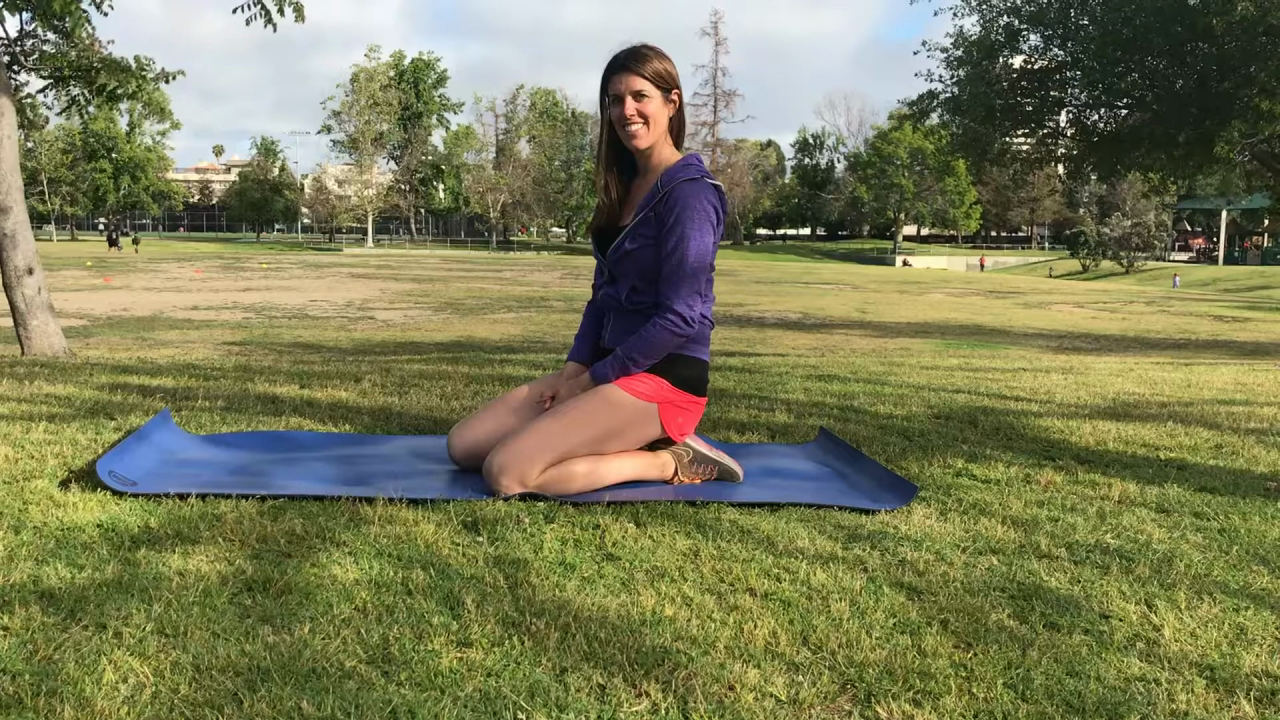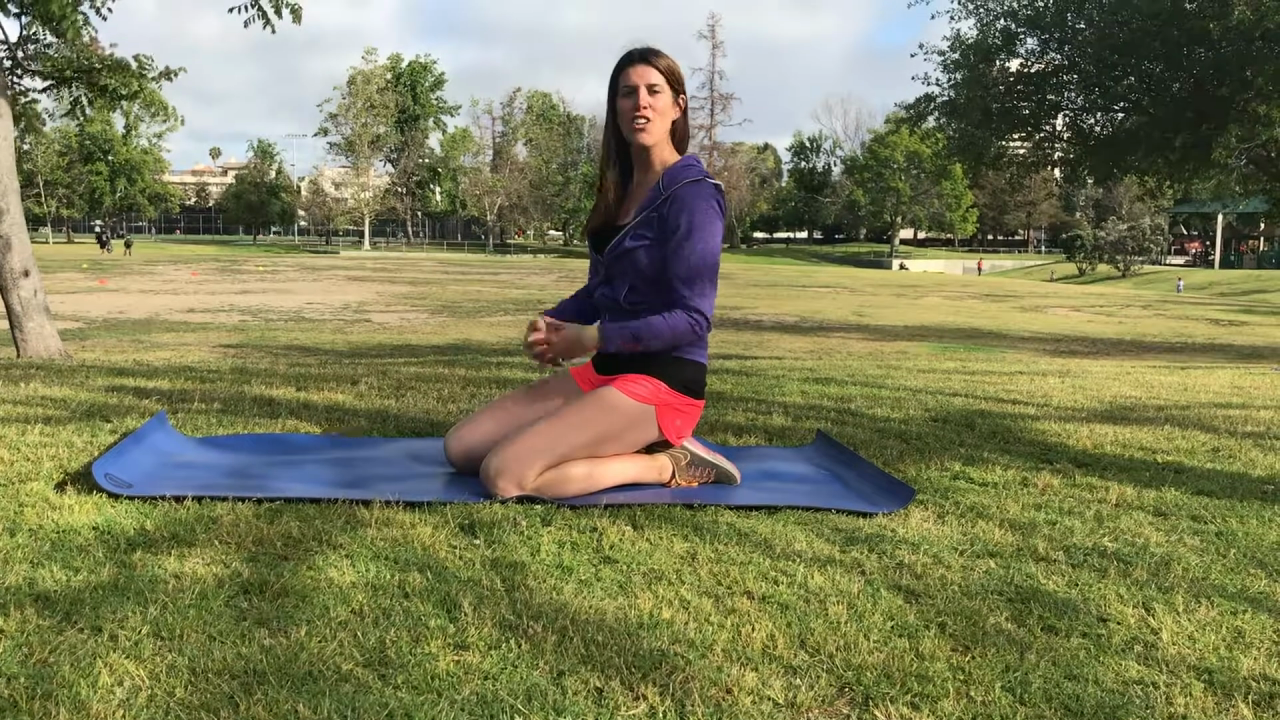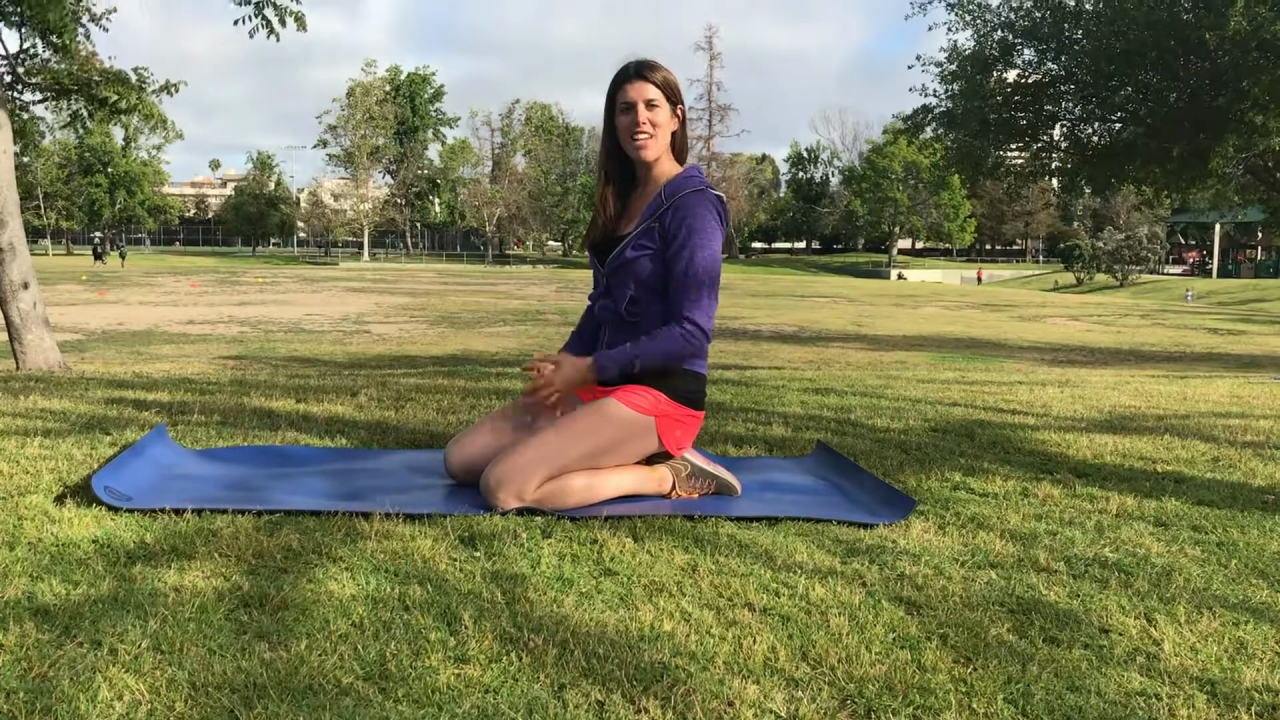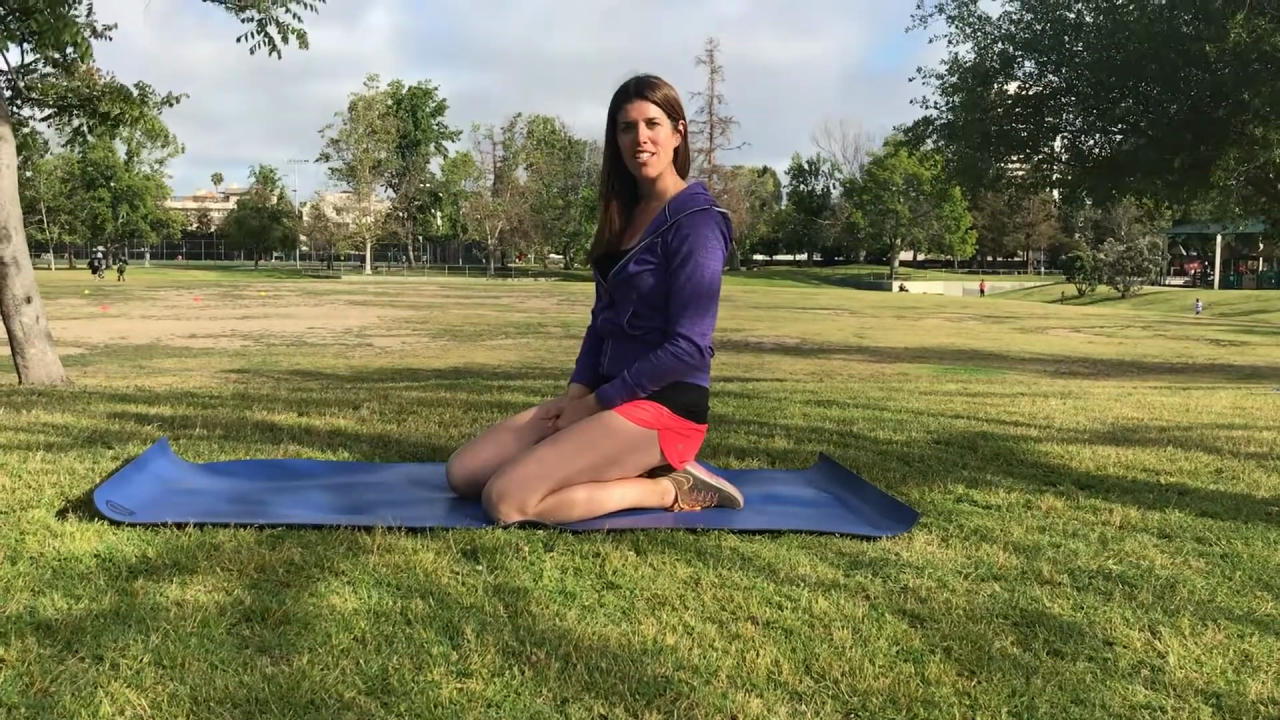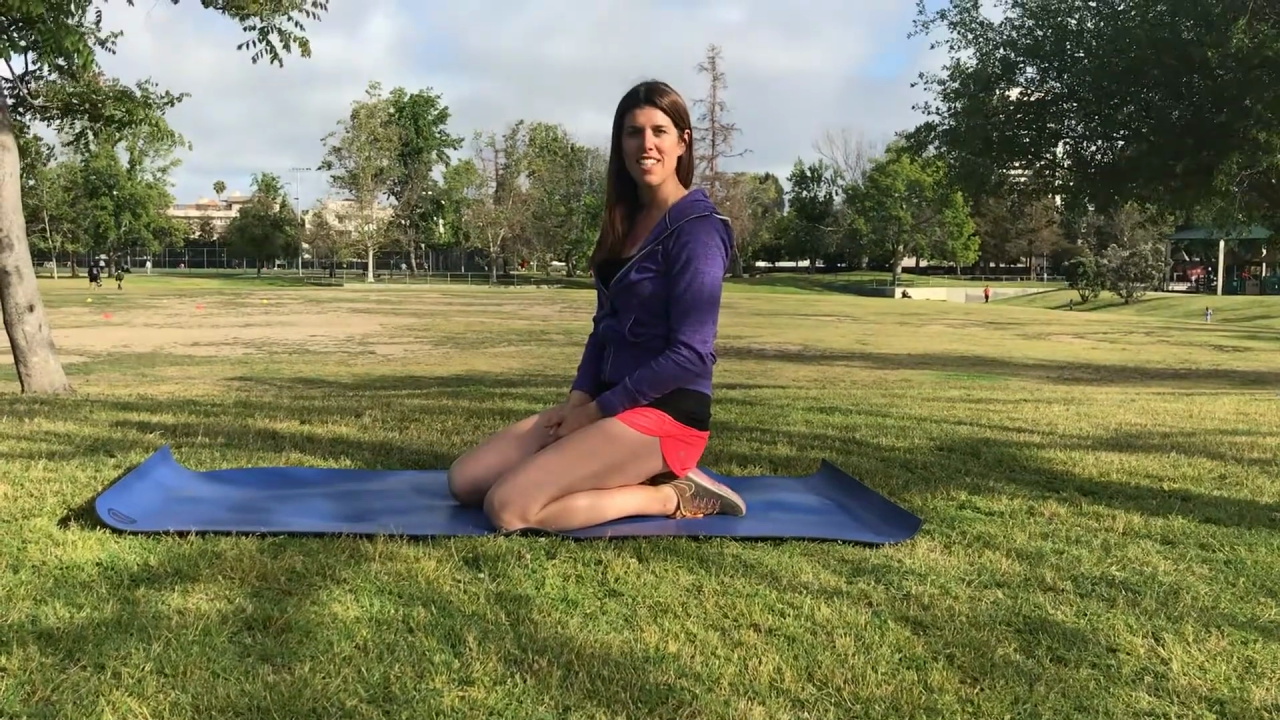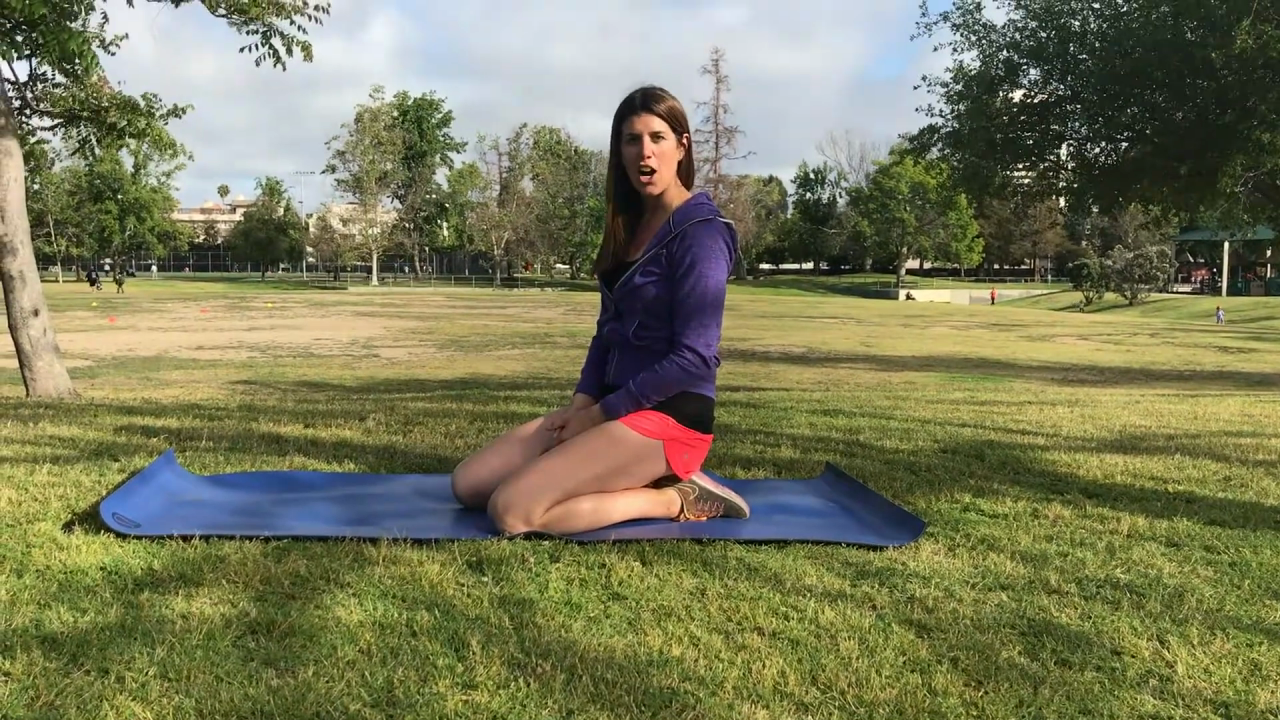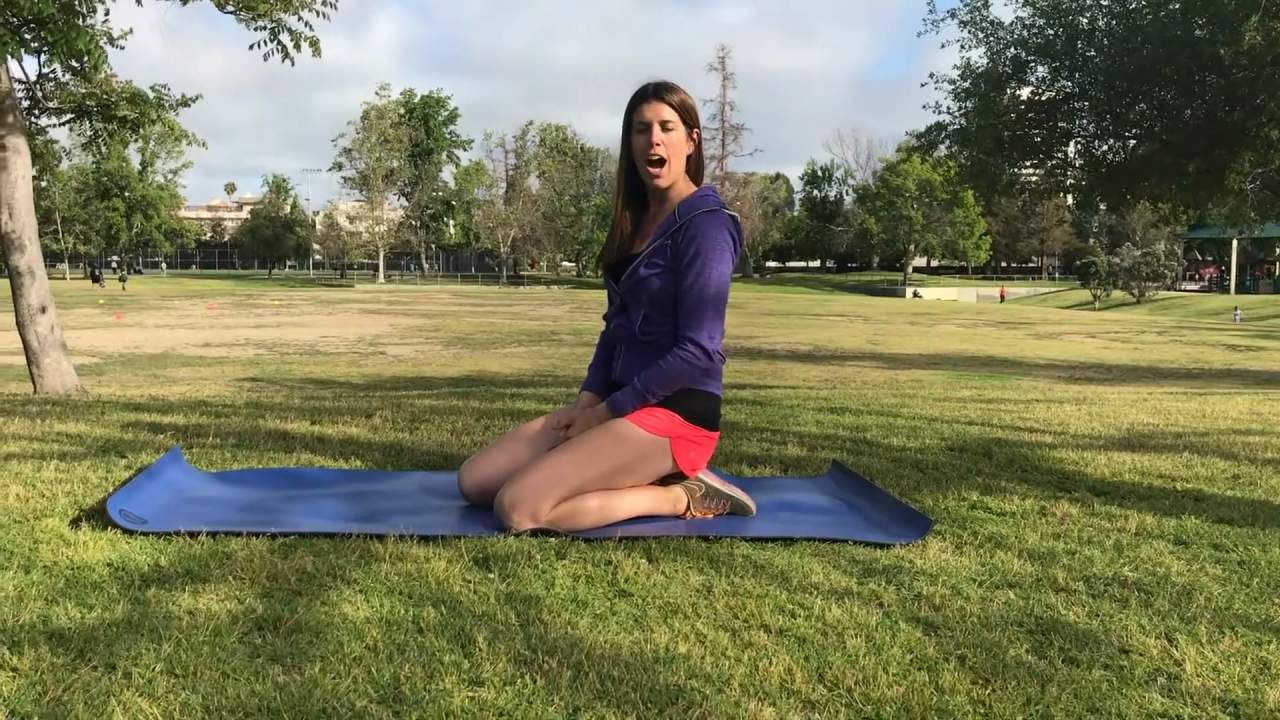
dt=0.5s
person 1, frame 1
left shoulder: (688, 193)
right shoulder: (623, 187)
left elbow: (680, 318)
left wrist: (592, 381)
right wrist: (574, 368)
left hip: (666, 378)
right hip: (610, 367)
left knee: (506, 472)
right knee: (463, 444)
left ankle: (670, 462)
right ankle: (642, 442)
person 1, frame 2
left shoulder: (691, 193)
right shoulder: (620, 187)
left elbow: (693, 317)
left wrist: (594, 339)
right wrist: (555, 325)
left hip: (662, 381)
right hip: (608, 368)
left knee: (503, 474)
right knee: (461, 446)
left ankle: (666, 465)
right ankle: (637, 445)
person 1, frame 3
left shoulder: (693, 205)
right shoulder: (620, 199)
left elbow: (693, 329)
left wrist: (589, 368)
right wrist: (565, 359)
left hip: (662, 392)
right hip: (607, 382)
left knee: (504, 486)
right knee: (461, 458)
left ankle: (667, 476)
right ankle: (641, 456)
person 1, frame 4
left shoulder: (696, 222)
right shoulder: (623, 214)
left elbow: (688, 346)
left wrist: (595, 402)
right wrist: (576, 391)
left hip: (664, 406)
right hip: (609, 393)
left knee: (506, 499)
right knee: (462, 472)
left ankle: (669, 488)
right ankle: (641, 469)
person 1, frame 5
left shoulder: (697, 229)
right shoulder: (625, 220)
left elbow: (690, 354)
left wrist: (597, 410)
right wrist: (577, 399)
left hip: (666, 412)
right hip: (610, 401)
left knee: (508, 507)
right knee: (465, 479)
left ankle: (671, 496)
right ankle: (645, 477)
person 1, frame 6
left shoulder: (700, 233)
right shoulder: (629, 224)
left elbow: (694, 357)
left wrist: (599, 414)
right wrist: (580, 402)
left hip: (669, 416)
right hip: (615, 403)
left knee: (511, 511)
right knee: (468, 483)
left ankle: (675, 499)
right ankle: (648, 480)
person 1, frame 7
left shoulder: (705, 224)
right shoulder: (635, 219)
left elbow: (698, 350)
left wrist: (606, 411)
right wrist: (587, 400)
left hip: (676, 412)
right hip: (622, 399)
left knee: (518, 508)
right knee: (474, 480)
left ankle: (681, 497)
right ankle: (656, 477)
